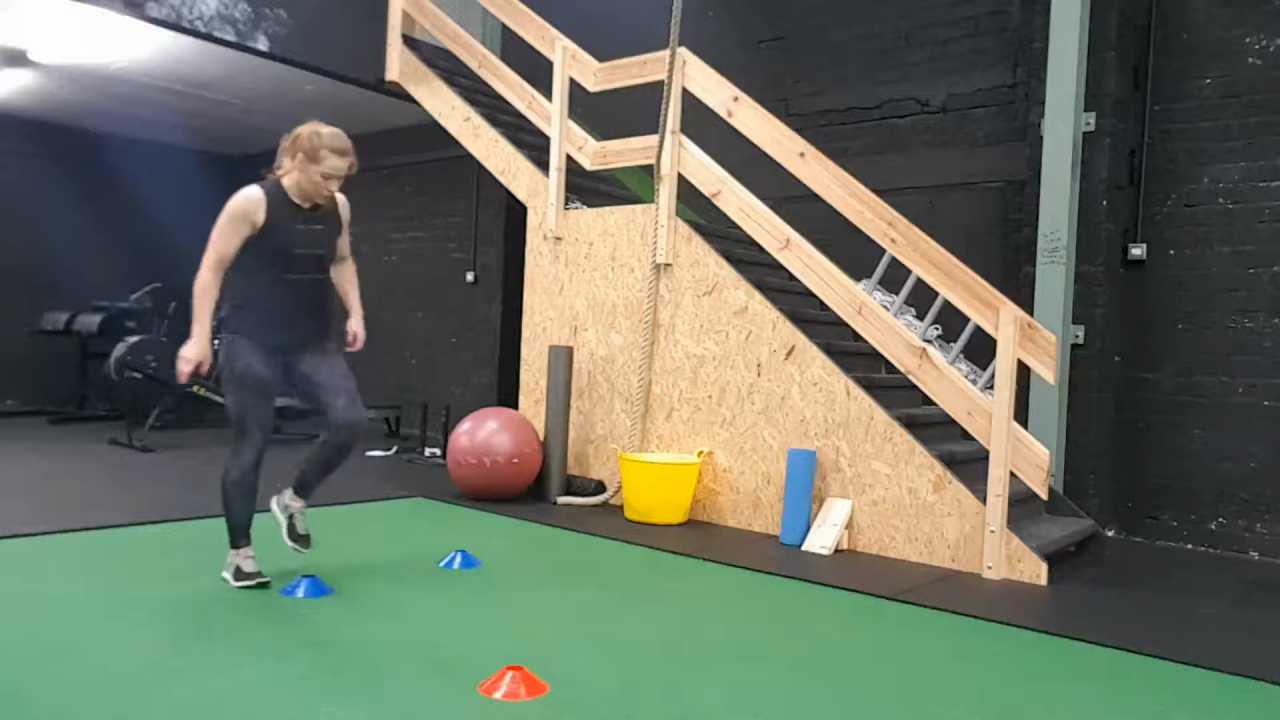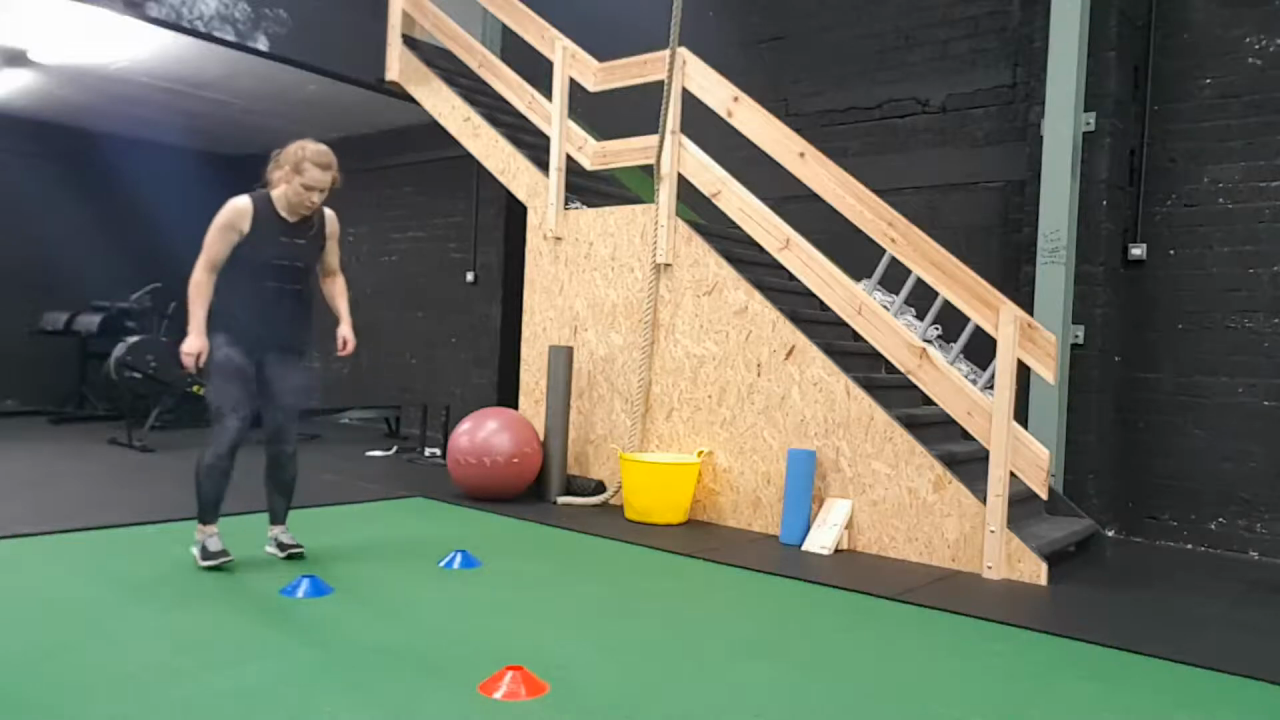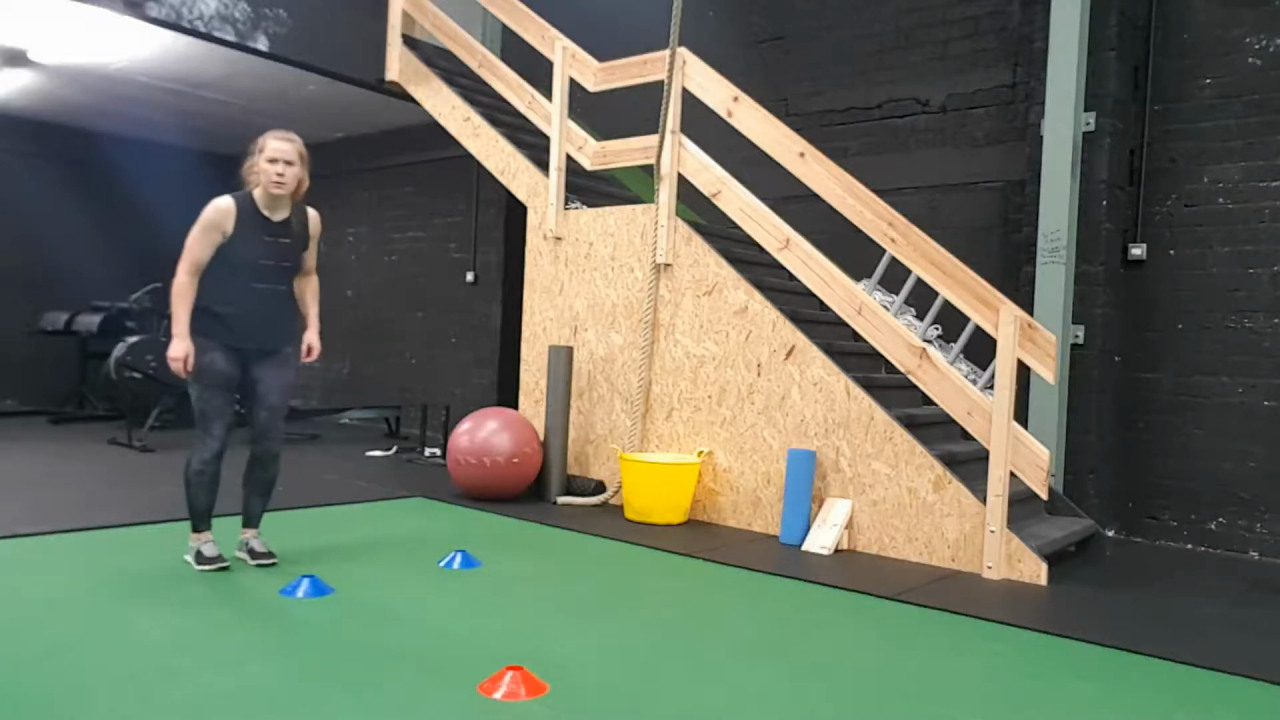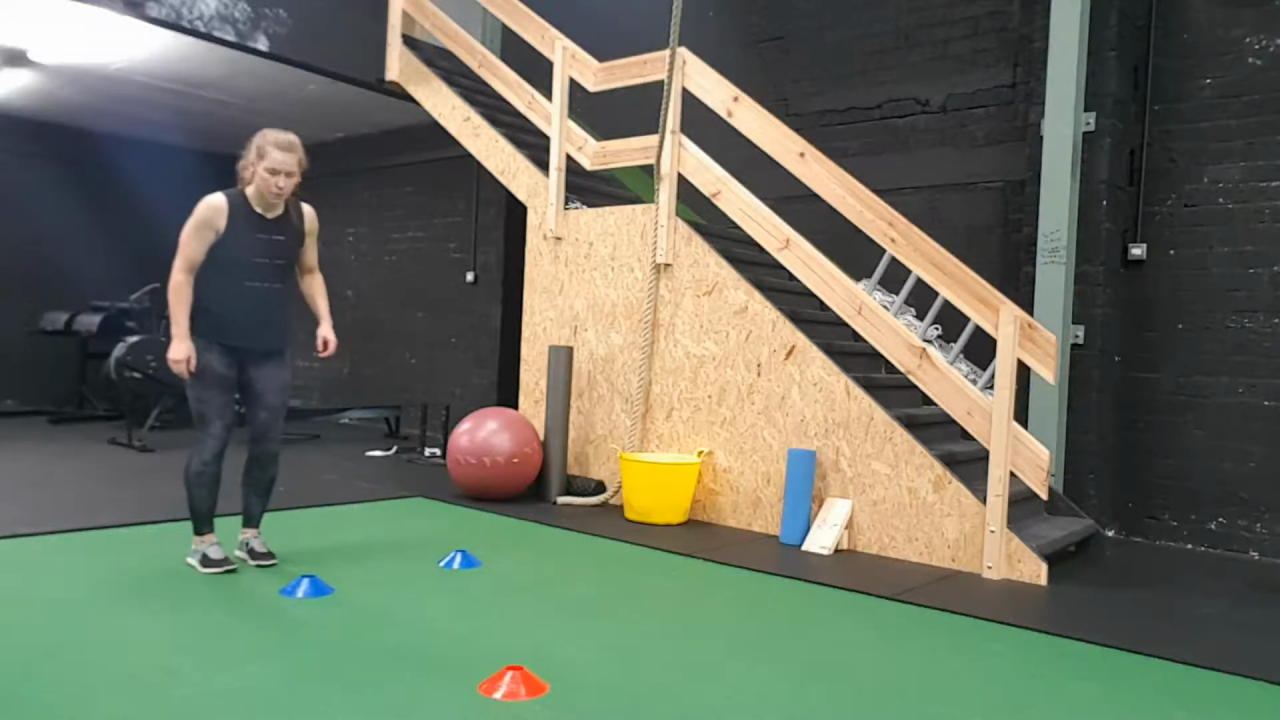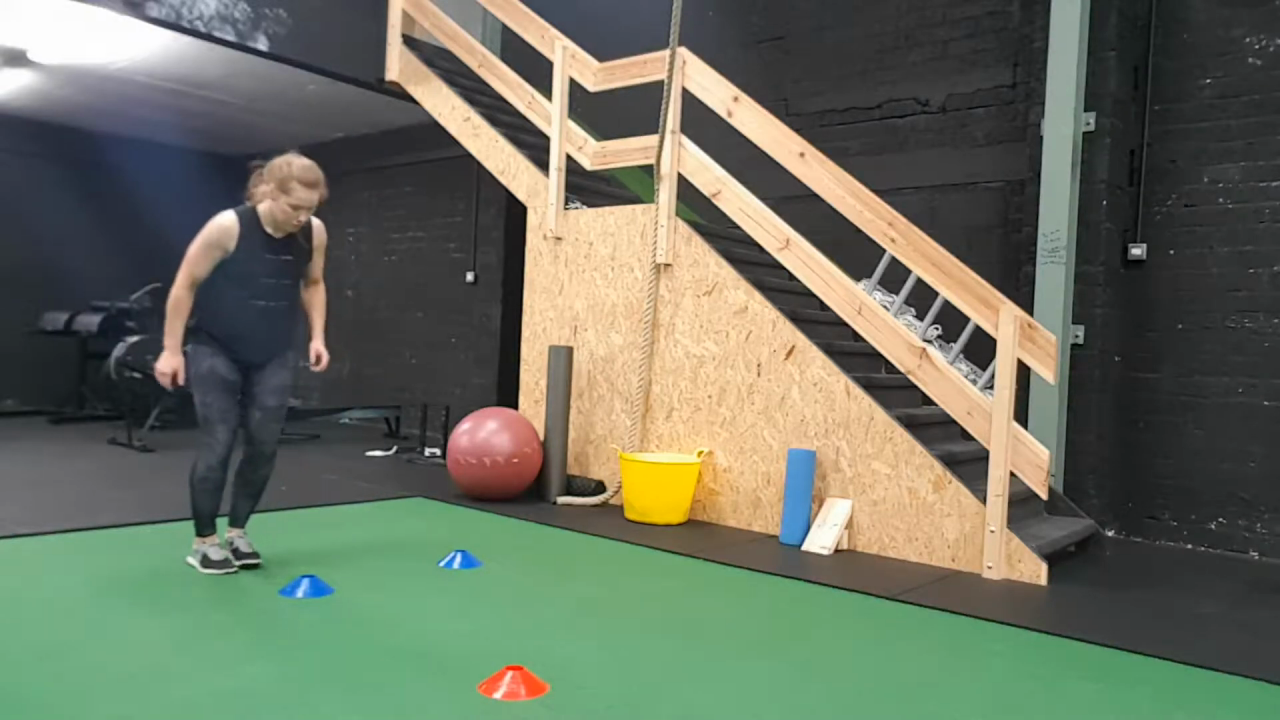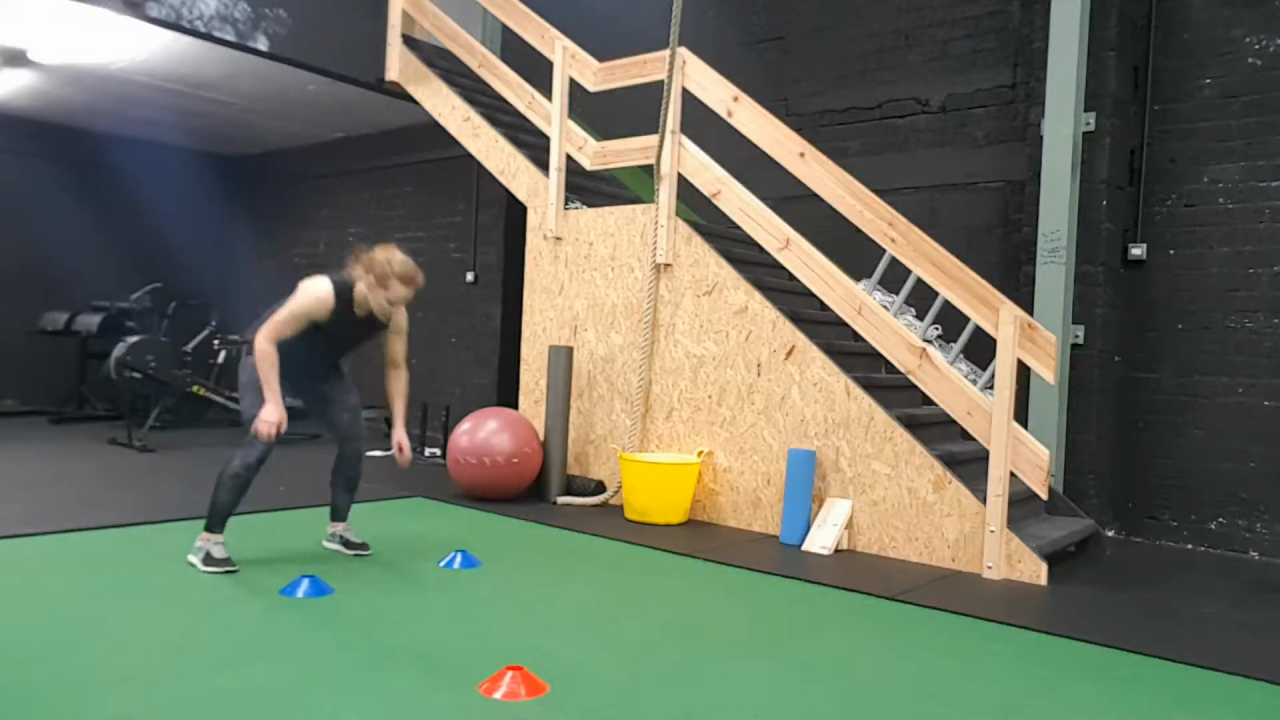
dt=0.5s
person 1, frame 1
left shoulder: (338, 207)
right shoulder: (253, 201)
right elbow: (212, 269)
left wrist: (355, 313)
right wrist: (199, 337)
left hip: (312, 342)
right hip: (252, 343)
left knee: (349, 421)
right knee: (251, 446)
left ankle: (293, 501)
right ankle: (240, 553)
person 1, frame 2
left shoulder: (326, 223)
right shoulder: (242, 211)
left elbow: (330, 275)
right elbow: (205, 271)
left wrist: (344, 320)
right wrist: (196, 332)
left hip: (288, 349)
right hip: (231, 341)
left knee: (284, 439)
right knee: (229, 432)
left ankle: (278, 530)
right ankle: (205, 532)
person 1, frame 3
left shoulder: (308, 221)
right shoulder: (224, 211)
right elbow: (188, 274)
left wrist: (311, 327)
right wrist: (180, 336)
left hip: (275, 349)
right hip: (216, 344)
left knee: (269, 443)
right knee: (213, 440)
left ankle: (250, 534)
right ankle: (199, 537)
person 1, frame 4
left shoulder: (305, 218)
right shoulder: (216, 208)
left elbow: (309, 273)
right elbow: (183, 273)
left wrist: (324, 321)
right wrist: (180, 337)
left hip: (271, 350)
right hip: (213, 346)
left knee: (267, 442)
right knee: (213, 440)
left ankle: (251, 534)
right ankle: (202, 541)
person 1, frame 5
left shoulder: (315, 233)
right shoulder: (228, 227)
left elbow: (313, 284)
right elbow: (185, 286)
left wrist: (317, 335)
right wrist: (171, 349)
left hip: (274, 356)
right hip: (215, 350)
left knee: (264, 444)
right knee: (219, 444)
left ankle: (237, 533)
right ankle: (204, 542)
person 1, frame 6
left shoulder: (392, 312)
right shoulder: (322, 294)
left elbow: (396, 365)
right elbow: (265, 339)
left wrist: (399, 426)
right wrist: (273, 402)
left hip: (321, 367)
right hip: (270, 346)
left knee: (353, 437)
right knee: (259, 444)
left ankle: (338, 528)
right ankle: (210, 539)
